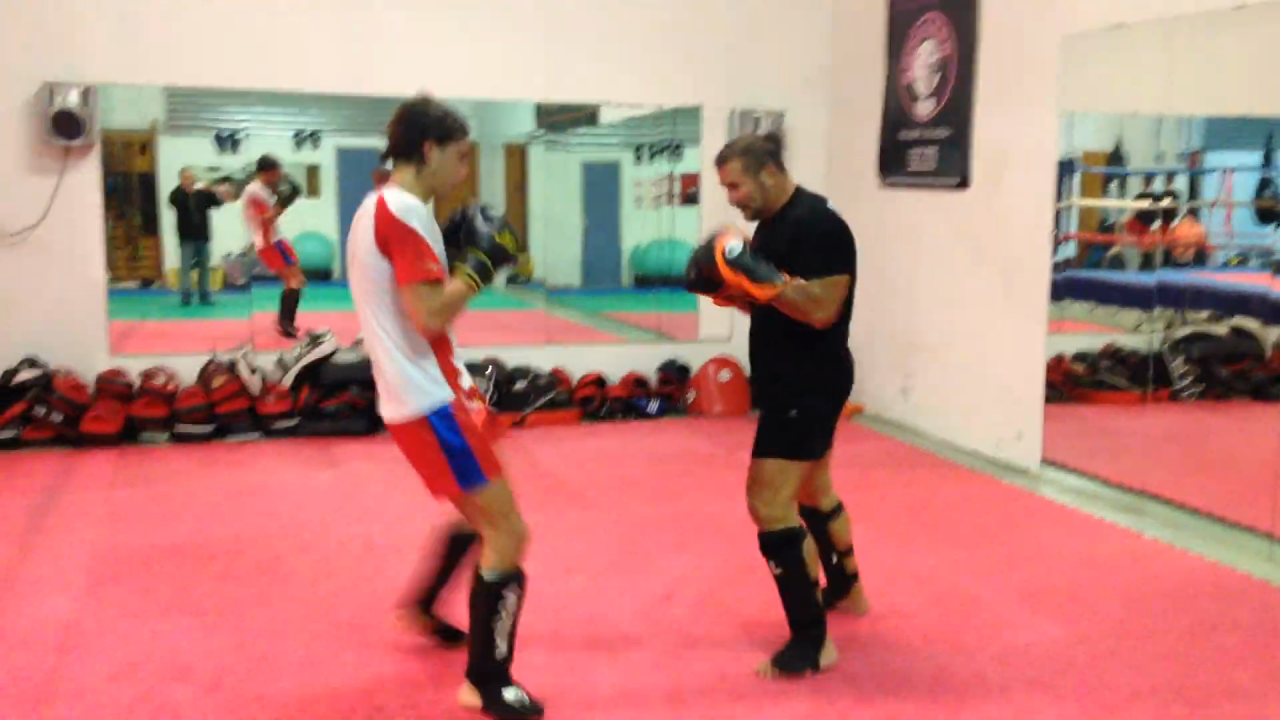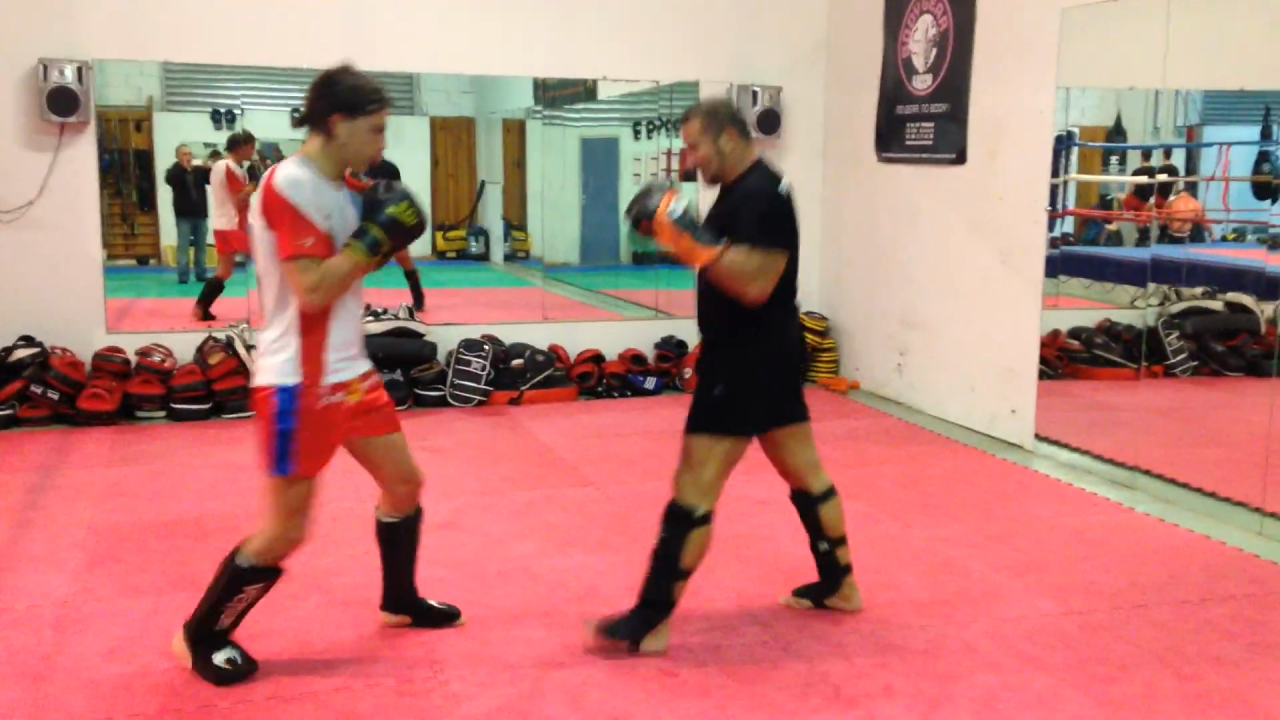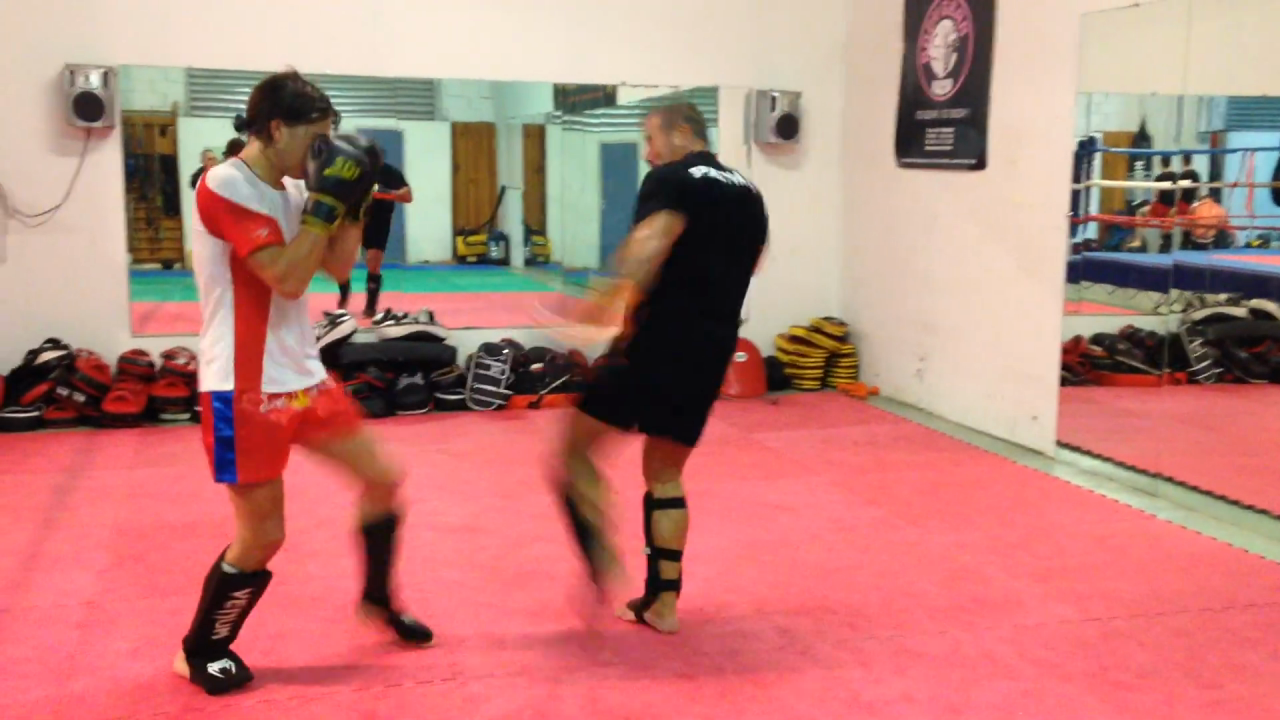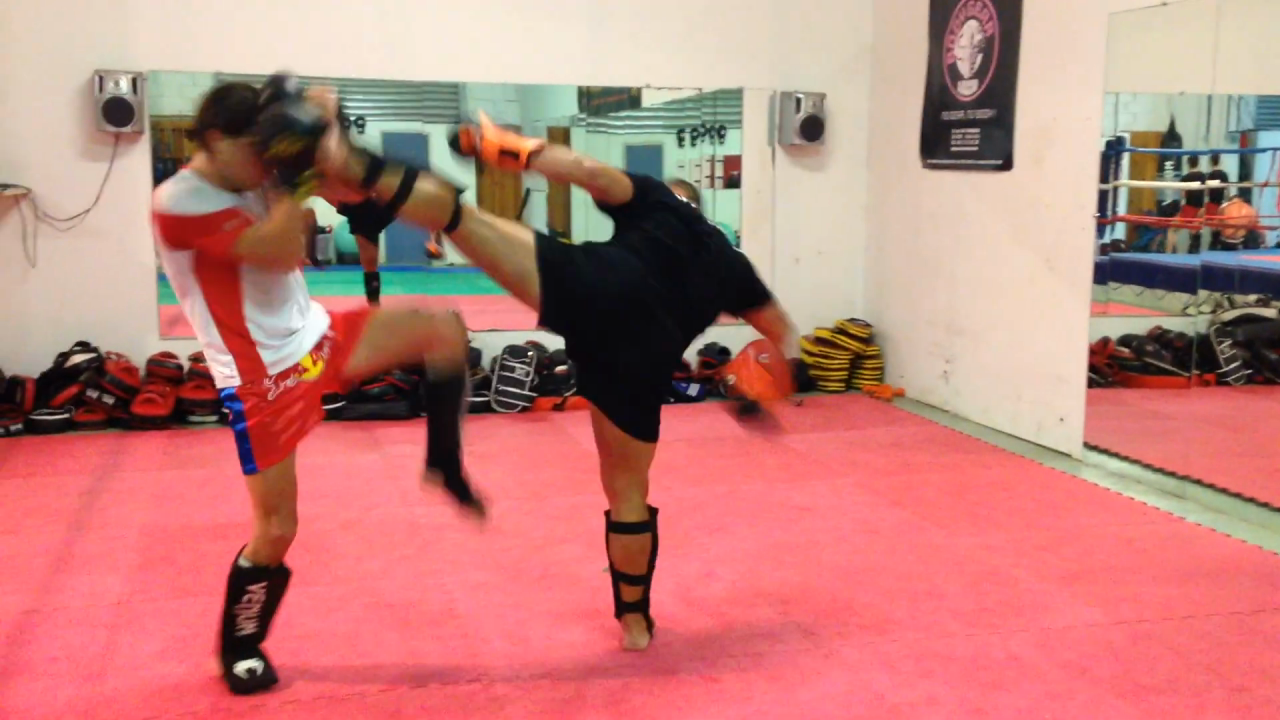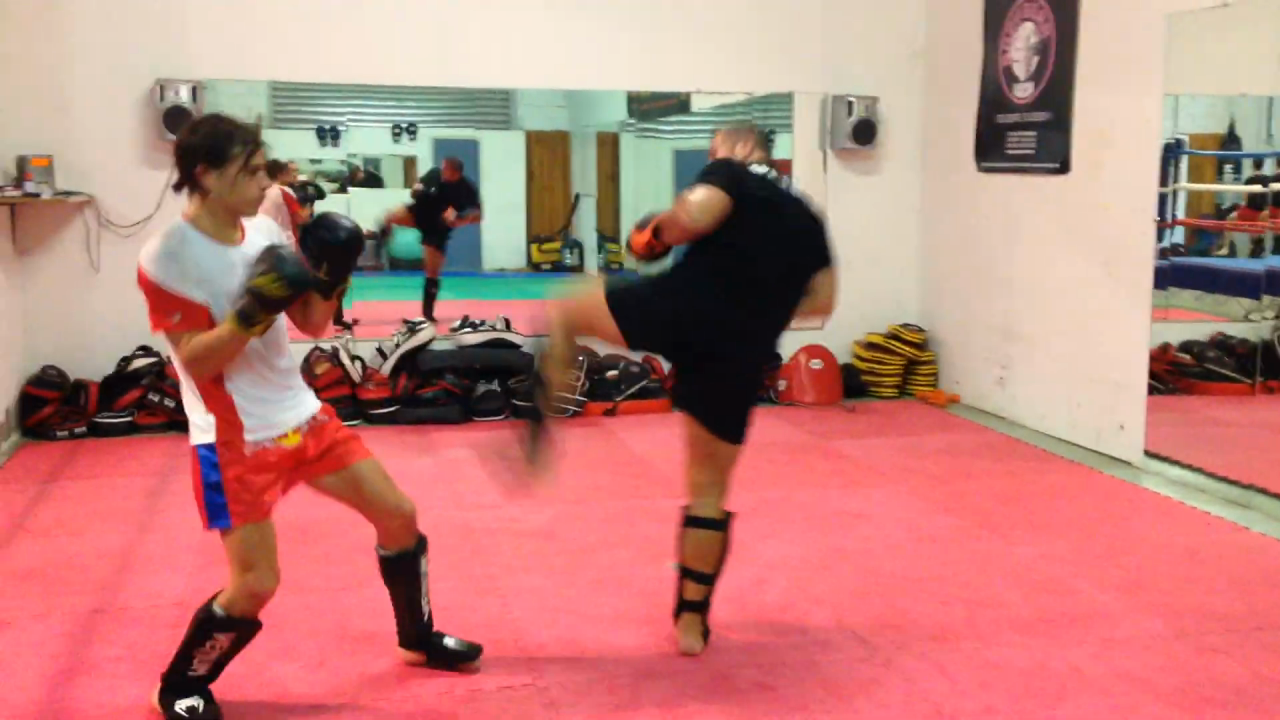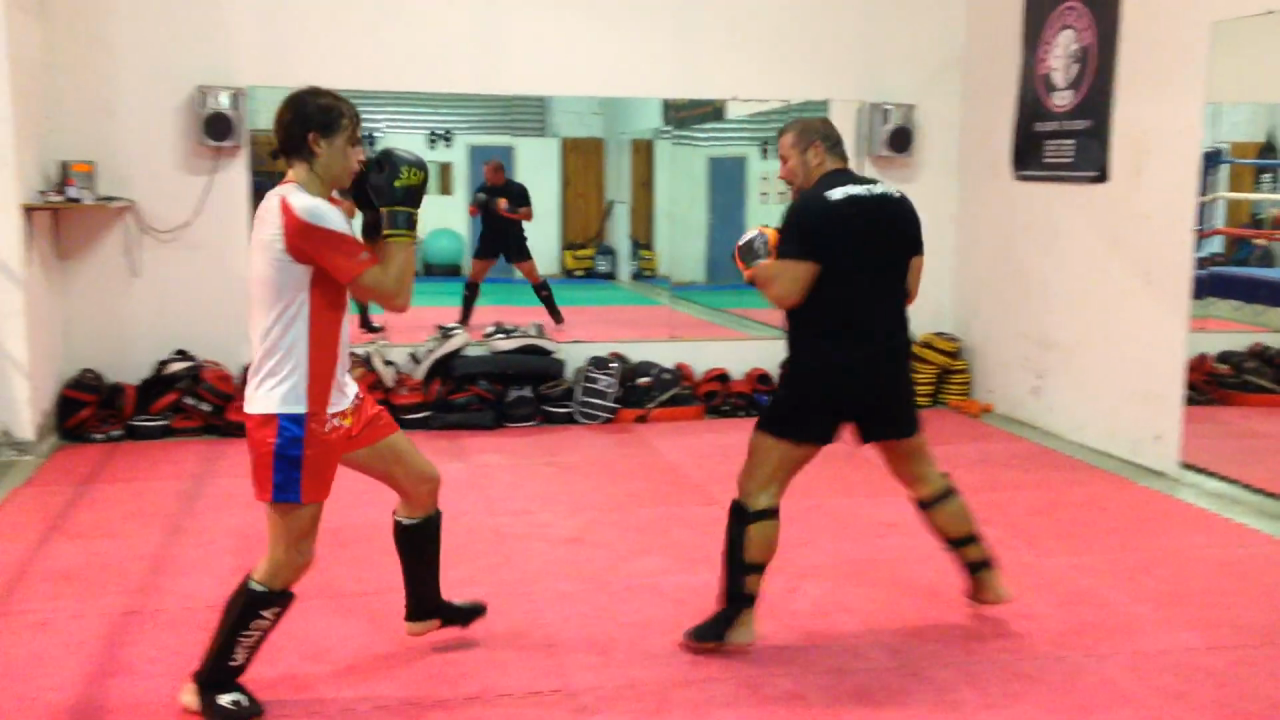
dt=0.4s
person 1, frame 1
left shoulder: (380, 210)
right shoulder: (401, 211)
right elbow: (431, 315)
left wrist: (460, 253)
right wrist: (480, 261)
left hip: (433, 390)
right hip: (427, 403)
left knee: (478, 511)
right knee: (508, 532)
person 1, frame 2
left shoulder: (334, 187)
right shoulder: (290, 185)
right elbow: (313, 292)
left wrist: (385, 235)
right wrist: (375, 236)
left hip: (347, 372)
right hip: (298, 383)
left knee: (406, 482)
right knee: (287, 531)
left ankle: (400, 600)
right ankle: (204, 634)
person 1, frame 3
left shoulder: (289, 189)
right shoulder: (223, 187)
left elbow: (340, 268)
right elbow: (287, 278)
left wrist: (349, 198)
right wrist: (328, 199)
left hip: (303, 378)
right hip: (245, 392)
left knee: (382, 480)
right knee: (262, 537)
left ankle: (379, 599)
right ankle: (200, 649)
person 1, frame 4
left shoulder: (256, 181)
right shoulder: (175, 202)
right elbow: (276, 254)
left hip: (319, 342)
right hip: (260, 380)
left knee: (445, 331)
right knee: (276, 528)
left ankle: (445, 462)
right ankle: (237, 648)
person 1, frame 5
left shoulder: (267, 232)
right shoulder: (164, 258)
left elbow: (313, 324)
right elbow: (196, 361)
left wrist: (329, 277)
right wrist: (250, 311)
left hip: (303, 417)
right hip: (235, 442)
left knee: (399, 515)
right knee: (254, 586)
left ankle: (418, 634)
person 1, frame 6
left shoulder: (303, 207)
right shoulder: (303, 212)
left elbow: (353, 279)
right elbow: (394, 294)
left wrist: (383, 220)
right wrist: (400, 212)
left hip: (334, 398)
right hip: (293, 413)
left knee: (423, 482)
right knee: (290, 560)
left ankle: (424, 605)
person 2, frame 1
left shoulder: (818, 225)
right shoulder: (772, 225)
left elbow: (821, 311)
left wrist: (757, 273)
right wrist: (727, 286)
left hip: (808, 384)
right hip: (789, 381)
left knee: (770, 506)
right knee: (812, 490)
left ankle: (812, 640)
right ankle: (845, 589)
person 2, frame 2
left shoulder: (762, 197)
right shoulder: (741, 190)
left elbow: (754, 285)
right elbow: (729, 265)
left wrist: (689, 237)
right wrist: (676, 235)
left hip: (749, 360)
right hip: (766, 354)
left knee: (694, 488)
right knee: (803, 469)
left ankle: (651, 620)
right ankle: (839, 581)
person 2, frame 3
left shoulder: (671, 181)
right shoulder: (749, 196)
left elbow: (652, 242)
left wrist: (613, 301)
left hip: (662, 348)
right hip: (711, 352)
left knee: (575, 451)
right knee: (664, 476)
left ankle: (600, 567)
right ankle: (663, 600)
person 2, frame 4
left shoulder: (655, 200)
right shoulder: (729, 264)
left elbow: (590, 172)
right elbow: (783, 332)
left wrist: (511, 149)
left hip: (594, 284)
right hip: (642, 353)
left knee: (459, 216)
right knee: (628, 491)
left ankle: (343, 158)
right ankle: (634, 619)
person 2, frame 5
left shoulder: (731, 175)
right shoulder: (807, 219)
left elbow: (691, 216)
right elbow: (820, 304)
left wrist: (657, 233)
left hip: (681, 313)
right hip: (738, 353)
left knee: (566, 320)
right knee: (708, 491)
left ankle: (540, 424)
right ankle: (691, 619)
person 2, frame 6
left shoulder: (813, 208)
right shoulder: (900, 204)
left elbow: (783, 292)
right elbow: (908, 289)
left wrist: (757, 263)
left hip: (822, 367)
right hip: (886, 364)
left knee: (759, 484)
right knee: (918, 471)
left ankle: (735, 618)
right ankle: (983, 575)
